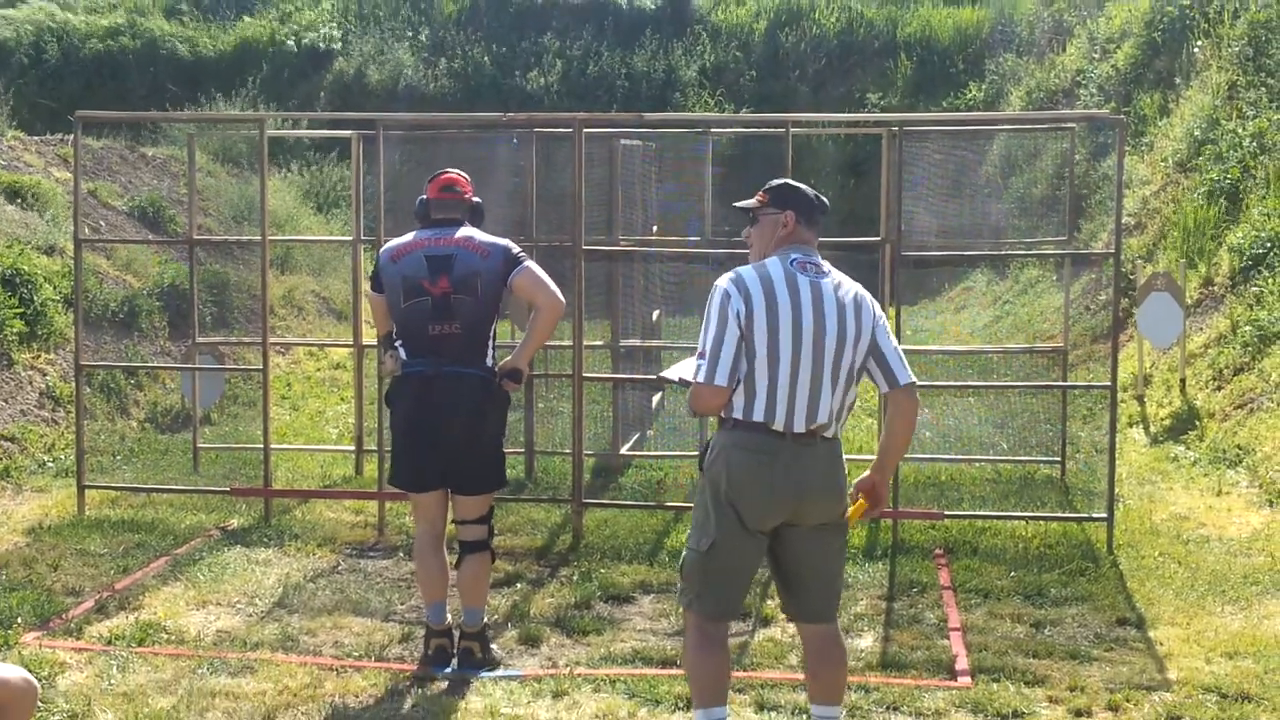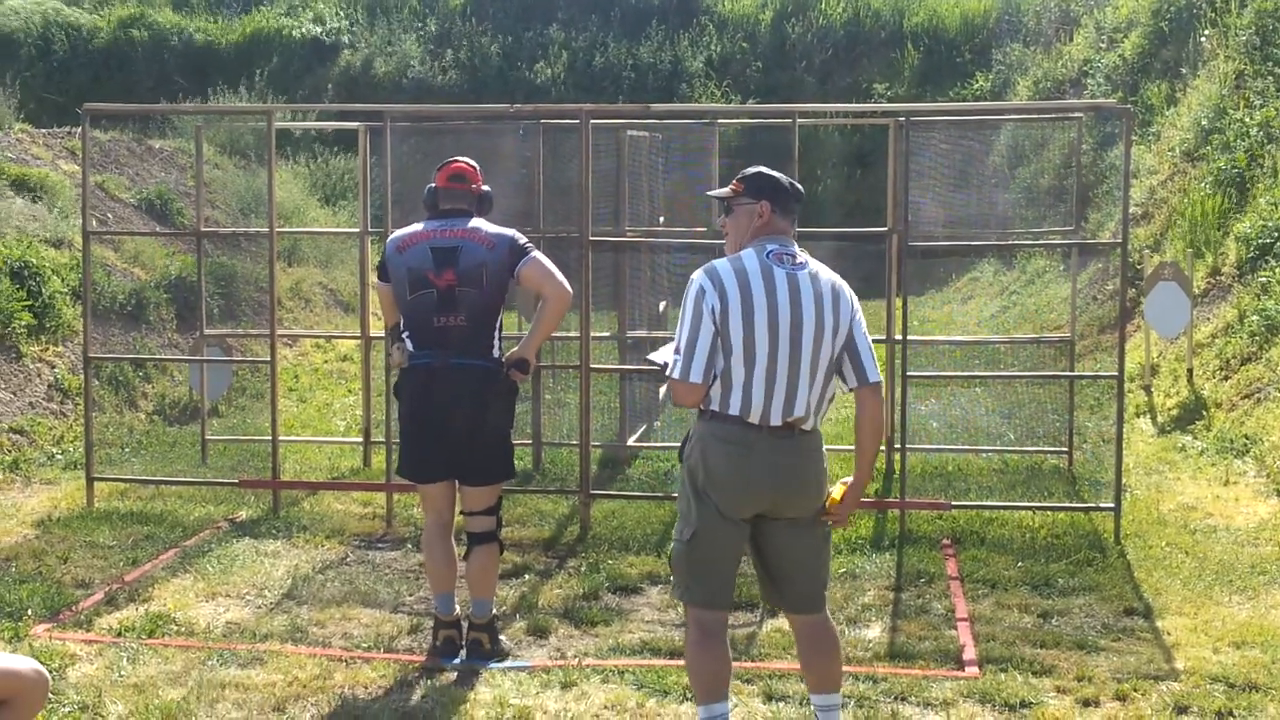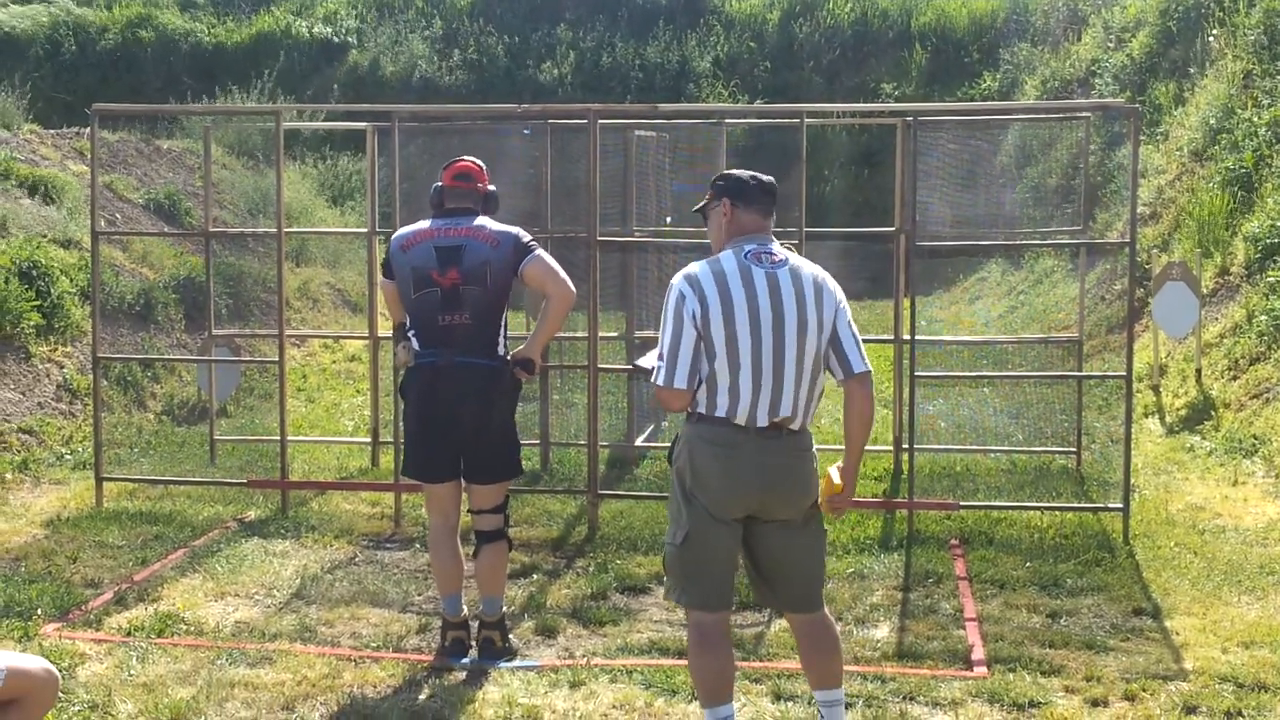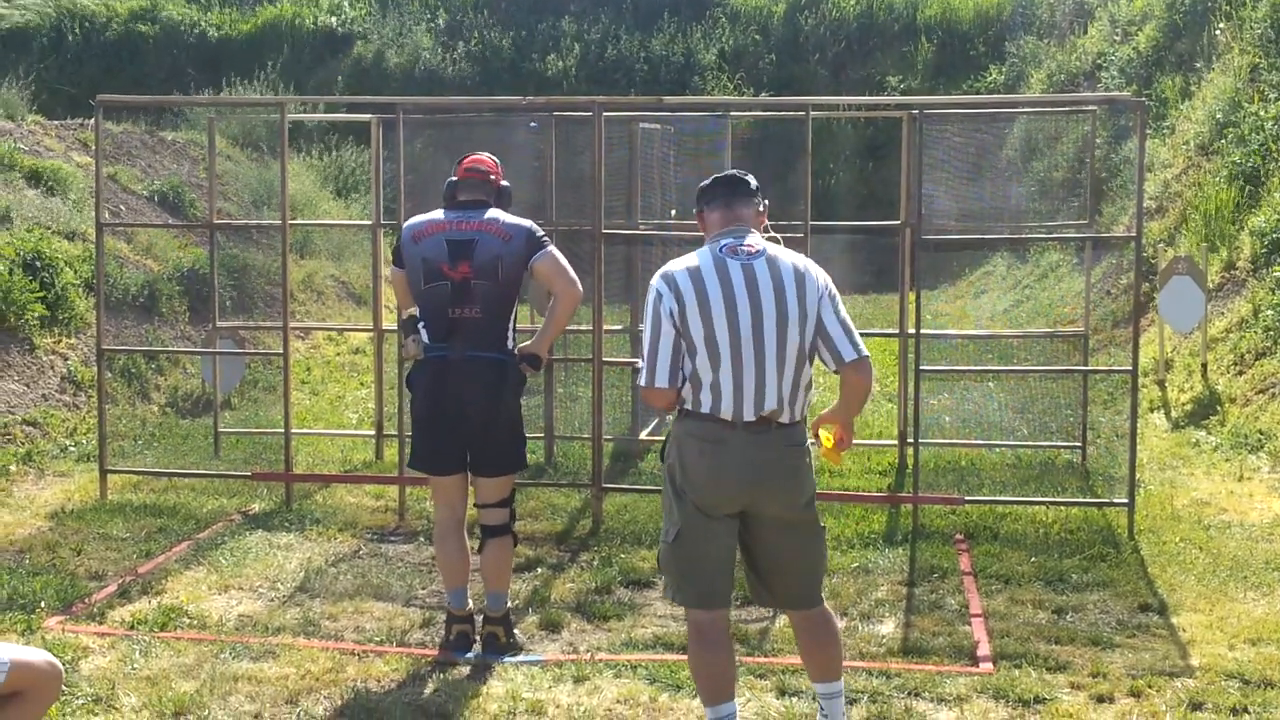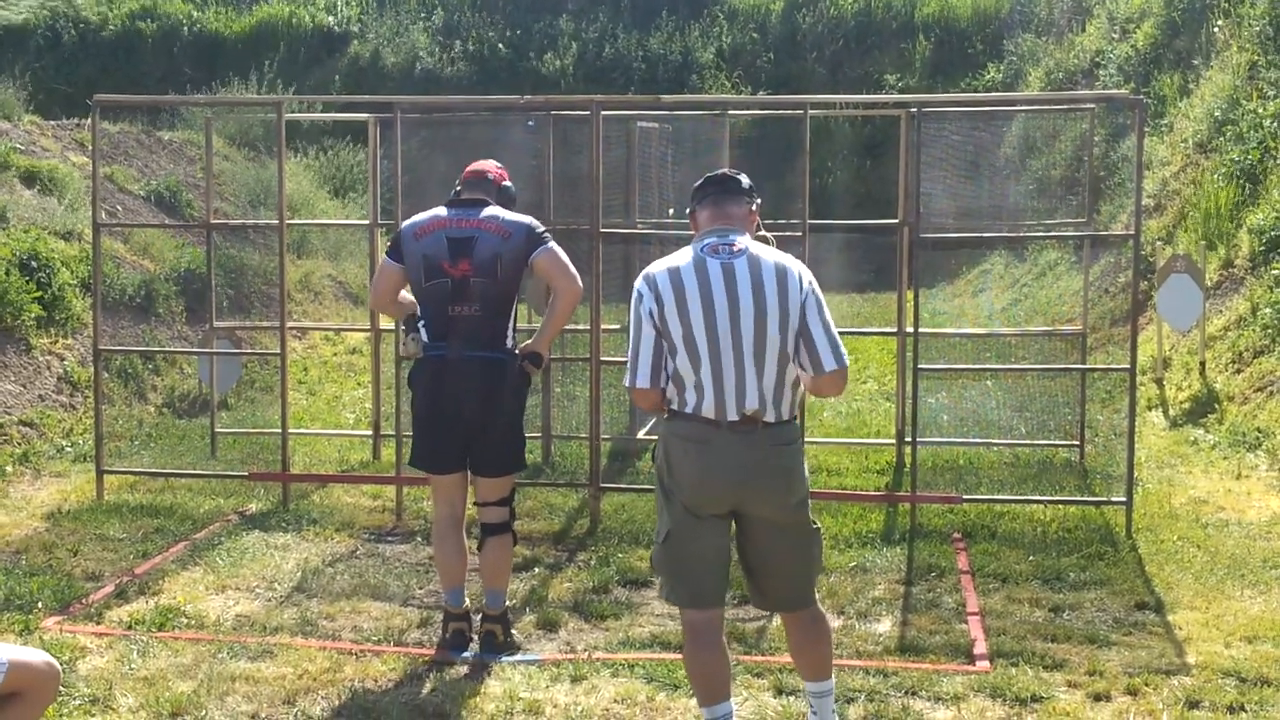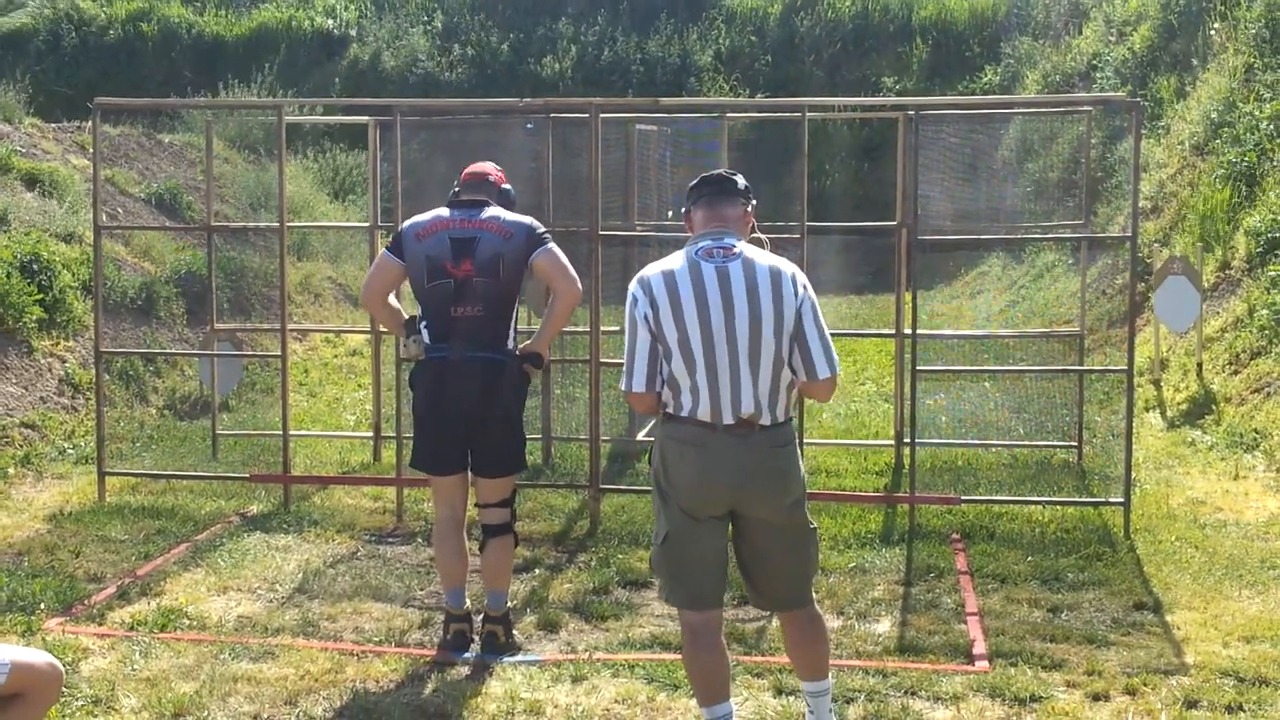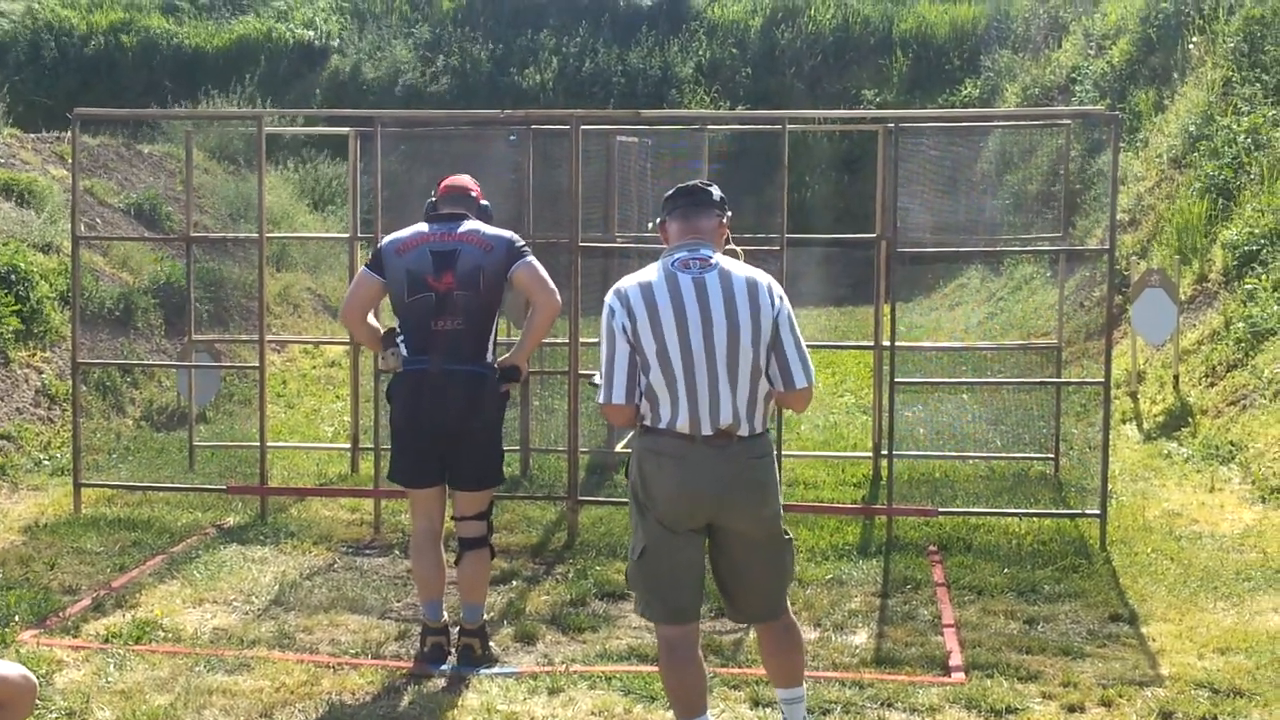
dt=0.3s
person 1, frame 1
left shoulder: (739, 286)
right shoulder: (856, 299)
left elbow: (709, 397)
right elbow: (904, 397)
left wrist: (694, 397)
right wrist: (881, 473)
left hip: (744, 463)
right hip: (818, 467)
left knee: (707, 616)
right knee: (818, 620)
person 1, frame 2
left shoulder: (714, 281)
right shoulder: (835, 290)
left elbow: (687, 392)
right elbow: (870, 394)
left wrist: (673, 375)
right wrist: (859, 482)
left hip: (723, 455)
right hip: (798, 459)
left knee: (705, 611)
right knee: (808, 609)
person 1, frame 3
left shoulder: (694, 282)
right shoulder: (819, 284)
left elbow: (673, 397)
right elbow: (860, 384)
left wrist: (665, 374)
right wrist: (850, 468)
left hip: (713, 458)
right hip: (789, 458)
left knee: (707, 613)
right knee: (806, 607)
person 1, frame 4
left shoulder: (674, 280)
right shoulder: (805, 274)
left elbow: (658, 396)
right elbow: (858, 371)
right wrist: (842, 419)
left hip: (703, 453)
right hip: (783, 452)
left knee: (706, 612)
right knee: (805, 601)
person 1, frame 5
left shoulder: (657, 280)
right shoulder: (791, 273)
left elbow: (645, 396)
right elbow: (832, 380)
left hip: (693, 453)
right hip: (773, 452)
left knee: (700, 612)
right knee: (797, 600)
person 1, frame 6
left shoulder: (651, 283)
right shoulder: (785, 277)
left elbow: (641, 399)
right elbow: (822, 386)
left hip: (689, 456)
right hip: (769, 454)
left knee: (698, 613)
right knee: (795, 600)
person 1, frame 7
left shoulder: (628, 296)
right shoulder: (762, 287)
left elbow: (618, 412)
right elbow: (798, 397)
left hip: (667, 468)
right hip: (747, 466)
left knee: (675, 626)
right knee: (770, 612)
person 2, frame 1
left shoulder: (391, 254)
right shoulder: (496, 250)
left elbow: (382, 324)
right elbow: (552, 301)
right wrist: (519, 360)
left hip: (414, 397)
right hip: (473, 396)
left knee: (427, 526)
right knee: (474, 526)
left ankle: (437, 637)
right ankle: (472, 639)
person 2, frame 2
left shoulder: (397, 244)
right shoulder: (502, 241)
left elbow: (389, 314)
right elbow: (559, 293)
right wrist: (525, 352)
left hip: (421, 389)
right hip: (480, 388)
left knee: (436, 517)
right knee: (482, 517)
left ankle: (445, 628)
right ankle: (481, 630)
person 2, frame 3
left shoulder: (402, 242)
right shoulder: (507, 239)
left elbow: (396, 312)
right elbow: (562, 291)
right wrist: (532, 351)
left hip: (426, 387)
right hip: (486, 385)
left knee: (442, 516)
right knee: (490, 516)
left ankle: (454, 627)
right ankle: (491, 628)
person 2, frame 4
left shoulder: (413, 232)
right shoulder: (519, 232)
left elbow: (404, 300)
right elbow: (569, 289)
right wrist: (538, 347)
left hip: (435, 379)
right hip: (493, 379)
left knee: (448, 510)
right knee: (496, 510)
left ankle: (458, 621)
right ankle: (496, 623)
person 2, frame 5
left shoulder: (414, 229)
right shoulder: (518, 227)
left elbow: (380, 297)
right elbow: (569, 286)
right wrist: (539, 346)
left hip: (435, 378)
right hip: (494, 378)
left knee: (446, 508)
right knee: (496, 509)
left ankle: (455, 620)
right ankle: (494, 622)
person 2, frame 6
left shoulder: (415, 229)
right shoulder: (520, 229)
left elbow: (372, 294)
right elbow: (569, 288)
right wrist: (538, 347)
left hip: (436, 379)
right hip: (495, 378)
left knee: (447, 510)
right knee: (497, 510)
left ankle: (456, 621)
right ankle: (496, 623)
person 2, frame 7
left shoulder: (395, 245)
right shoulder: (500, 242)
left elbow: (351, 313)
right elbow: (548, 301)
right wrist: (517, 360)
left hip: (415, 392)
right hip: (474, 392)
left knee: (425, 523)
right knee: (474, 523)
left ankle: (433, 634)
right ankle: (471, 635)
